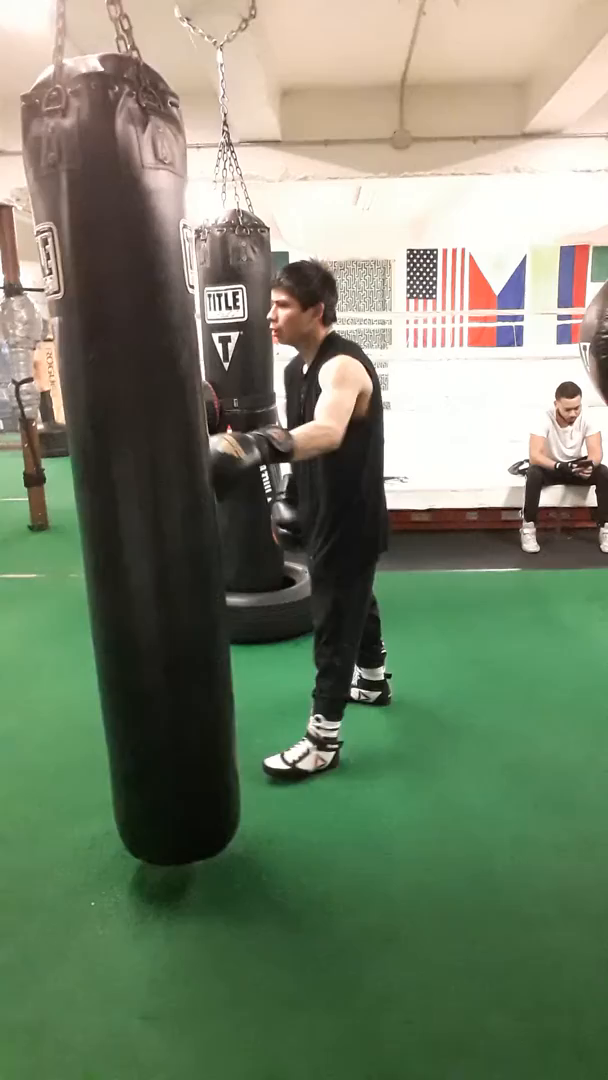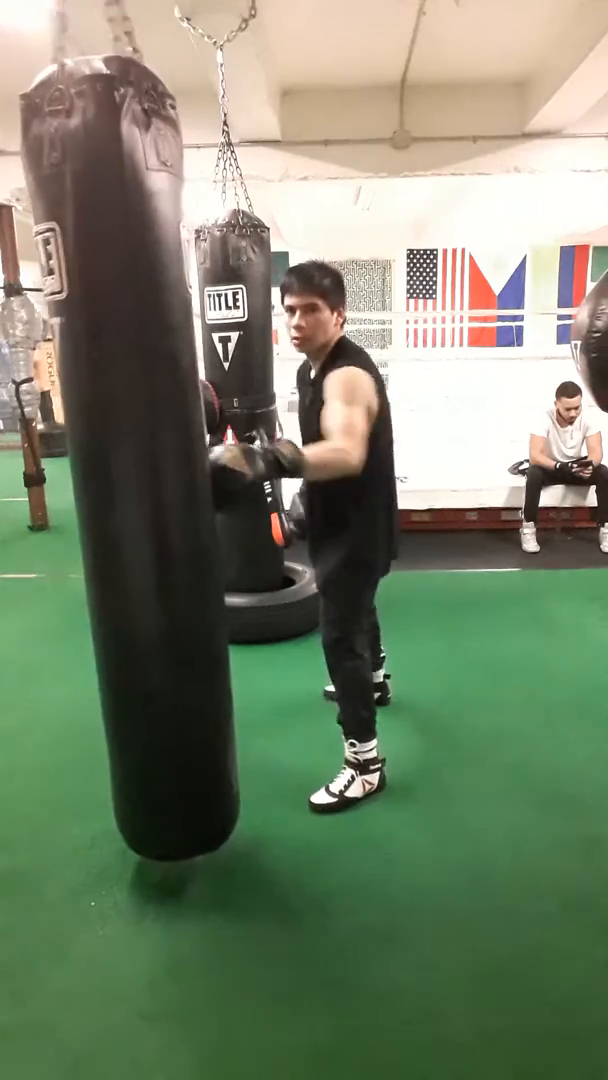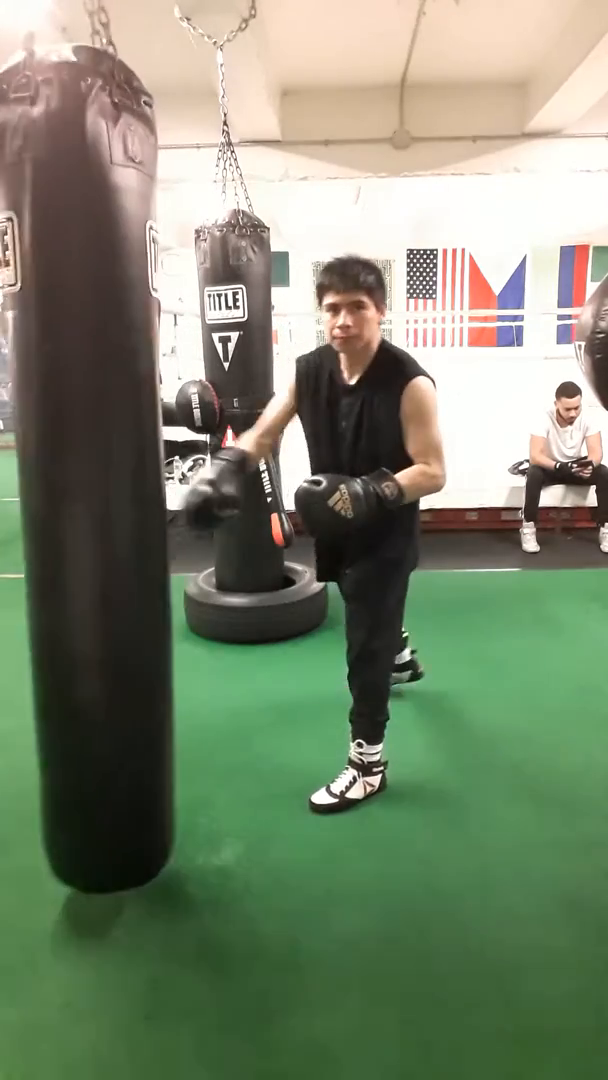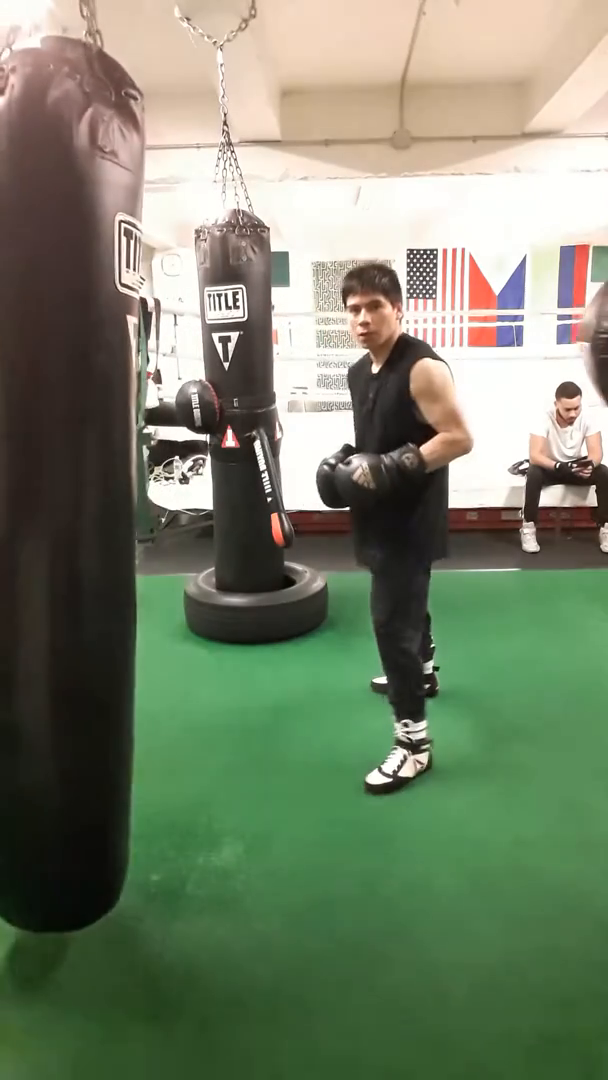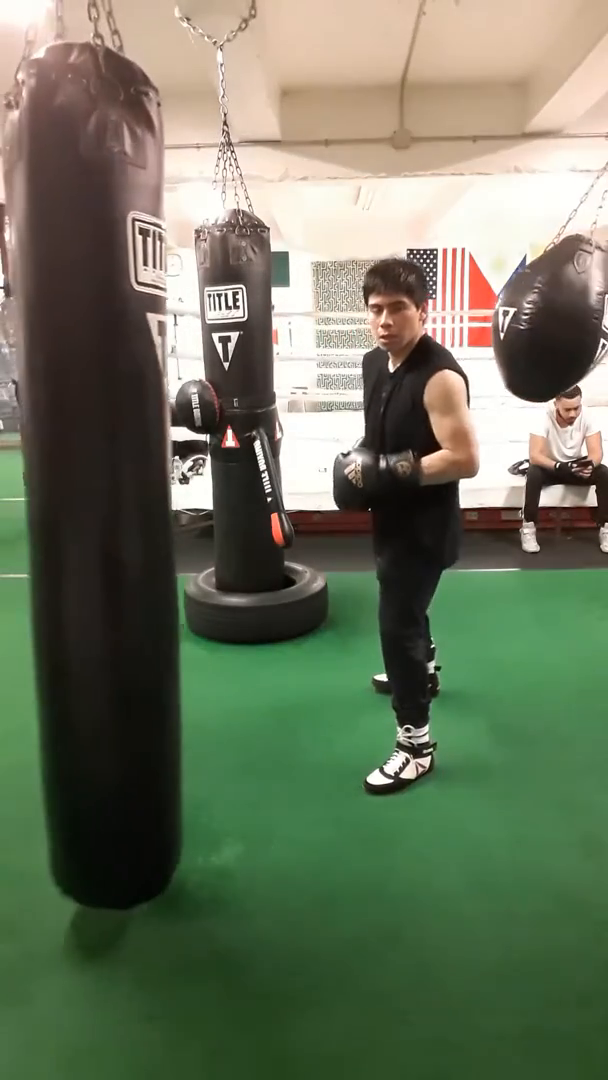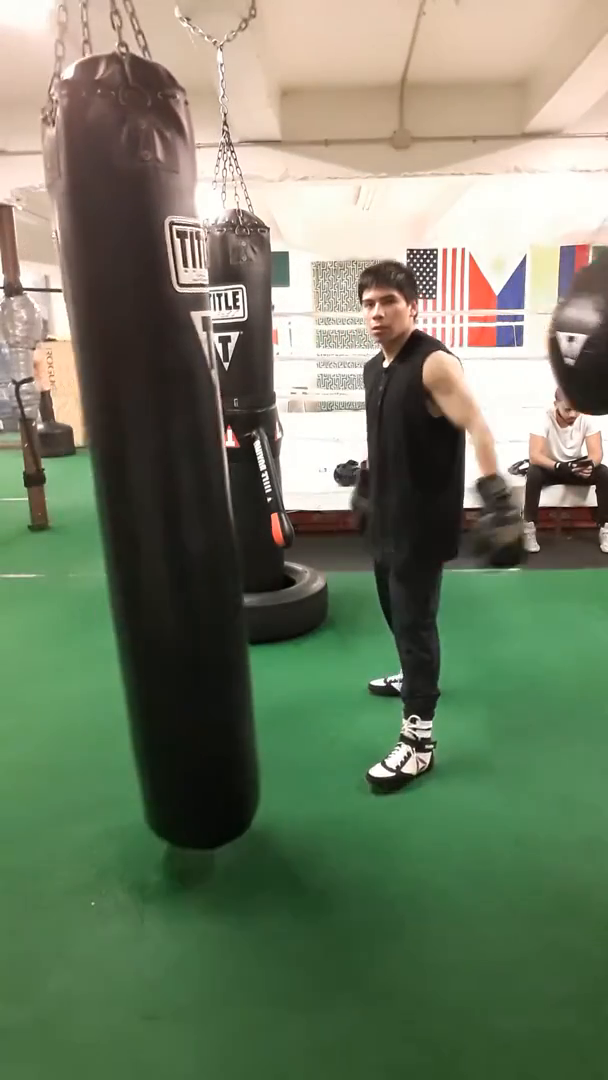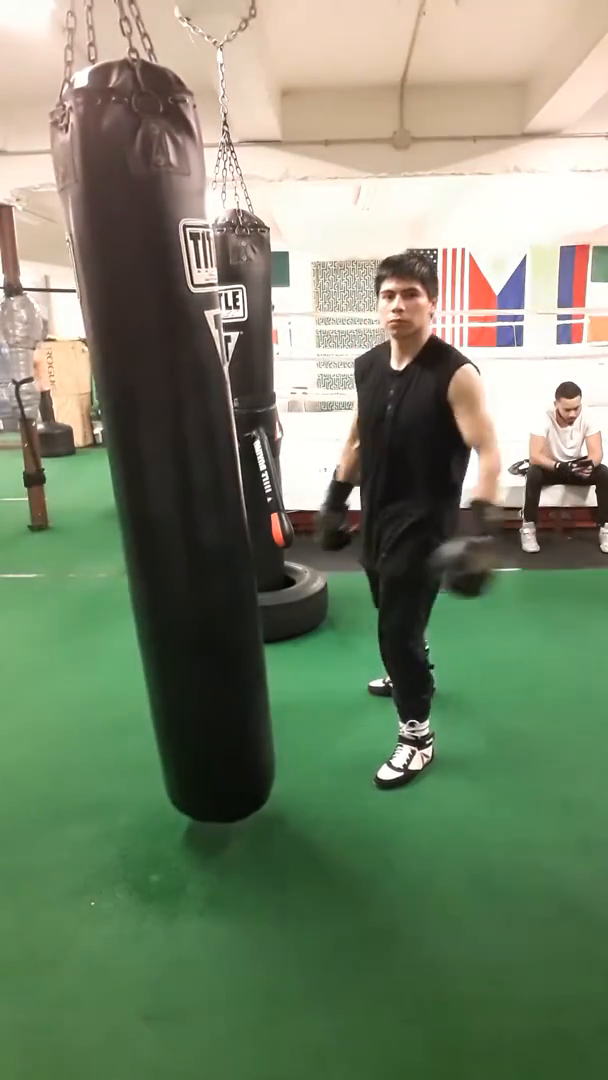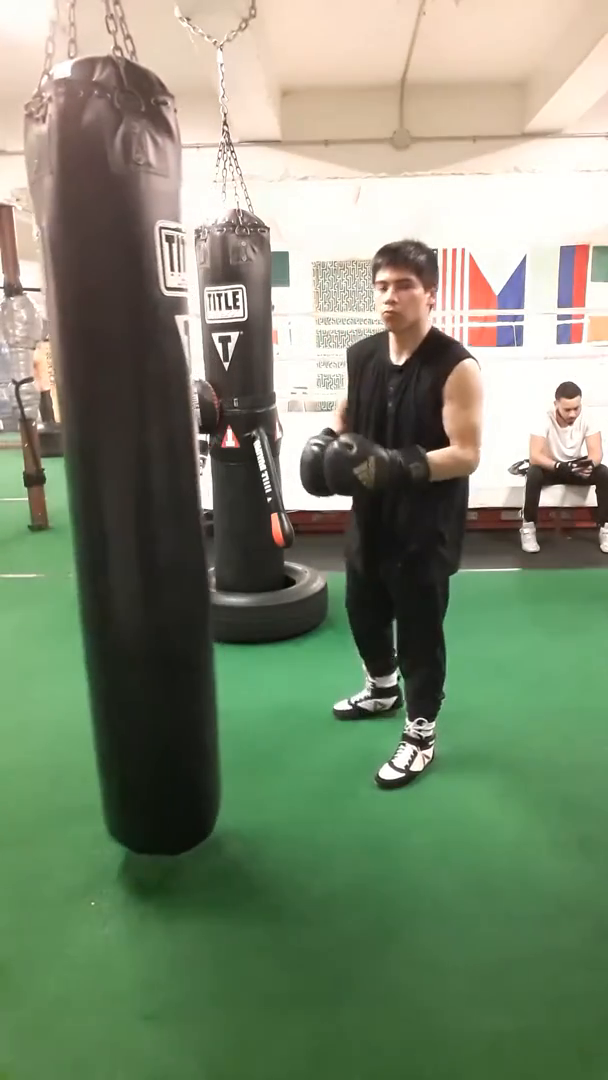
dt=0.5s
person 1, frame 1
left shoulder: (342, 365)
right shoulder: (299, 367)
left elbow: (328, 433)
left wrist: (250, 446)
right wrist: (297, 501)
left hip: (350, 515)
right hip: (328, 508)
left knee: (332, 621)
right knee: (355, 598)
left ankle: (323, 739)
right ankle: (372, 679)
person 1, frame 2
left shoulder: (349, 373)
right shoulder: (312, 369)
left elbow: (346, 454)
left wrist: (260, 459)
right wrist: (265, 459)
left hip: (358, 524)
right hip: (338, 519)
left knee: (341, 633)
right knee: (355, 606)
left ankle: (365, 761)
right ankle: (372, 678)
person 1, frame 3
left shoulder: (410, 384)
right shoulder: (310, 370)
left elbow: (433, 473)
right elbow: (264, 433)
left wrist: (366, 496)
right wrist: (222, 473)
left hip: (385, 535)
right hip: (340, 529)
left knee: (363, 642)
right knee: (369, 612)
left ankle: (366, 766)
right ankle: (397, 660)
person 1, frame 4
left shoulder: (421, 366)
right shoulder: (359, 372)
left elbow: (459, 437)
left wrist: (395, 466)
right wrist: (345, 462)
left hip: (412, 515)
right hip: (380, 512)
left knee: (392, 615)
right knee: (406, 598)
left ankle: (413, 740)
right ankle: (420, 669)
person 1, frame 5
left shoulder: (440, 376)
right shoulder: (375, 362)
left elbow: (464, 460)
left wrist: (384, 470)
right wrist: (358, 460)
left hip: (423, 524)
right hip: (393, 518)
left knee: (398, 625)
right knee: (404, 612)
left ankle: (416, 745)
right ankle: (420, 674)
person 1, frame 6
left shoulder: (433, 362)
right shoulder: (374, 368)
left elbow: (478, 431)
left wrist: (500, 503)
right wrist: (370, 485)
left hip: (424, 519)
right hip: (391, 513)
left knee: (414, 618)
right knee: (394, 608)
left ankle: (418, 739)
right ankle: (415, 677)
person 1, frame 7
left shoulder: (457, 373)
right shoulder: (367, 366)
left elbow: (488, 452)
left wrist: (479, 528)
right wrist: (335, 499)
left hip: (426, 527)
right hip: (381, 521)
left knee: (396, 631)
right knee: (395, 617)
left ankle: (417, 737)
right ankle: (415, 676)
person 1, frame 8
left shoulder: (457, 368)
right shoulder: (362, 356)
left elbow: (466, 455)
left wrist: (393, 465)
right wrist: (329, 447)
left hip: (426, 529)
right hip: (370, 519)
left knee: (420, 631)
right knee: (364, 613)
left ankle: (420, 736)
right ankle: (383, 690)
